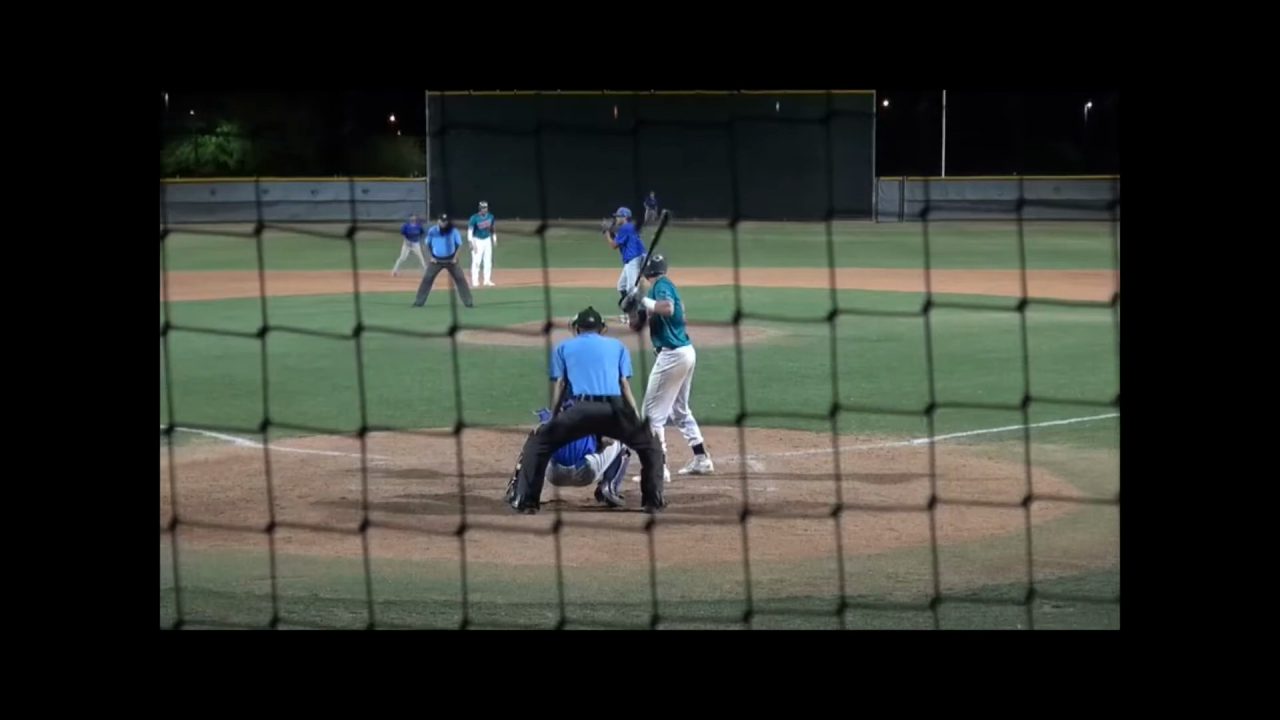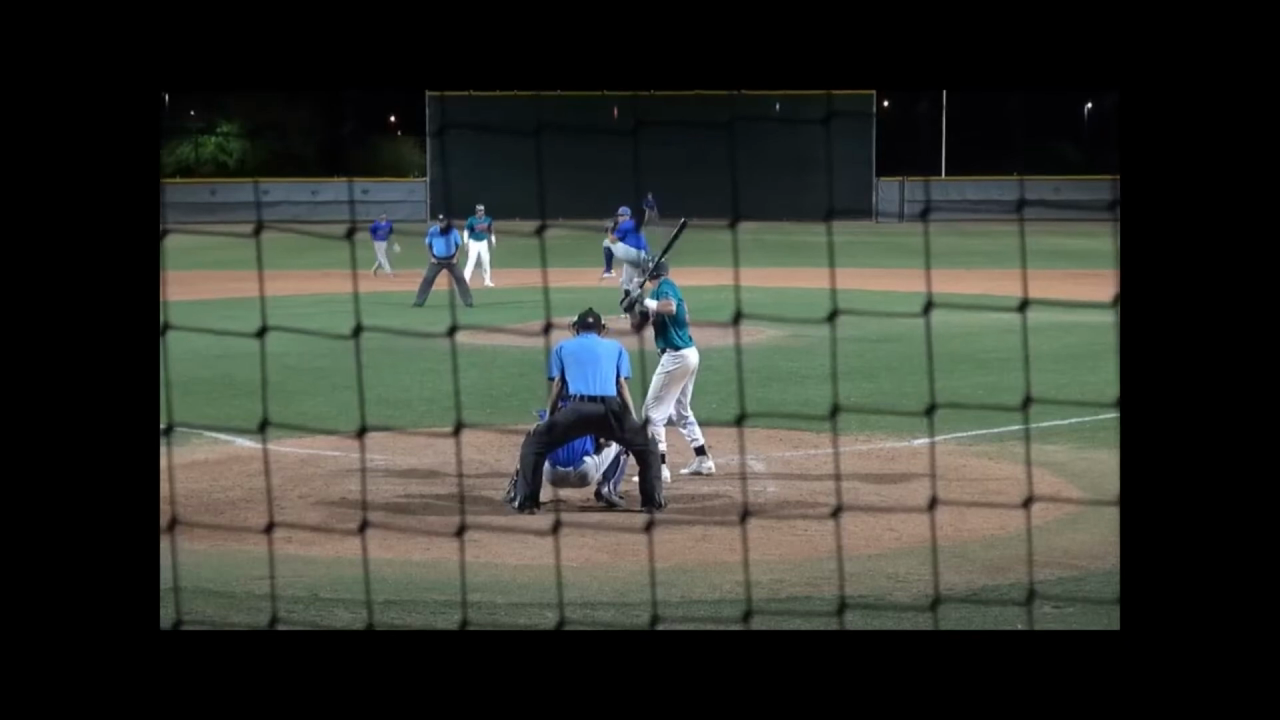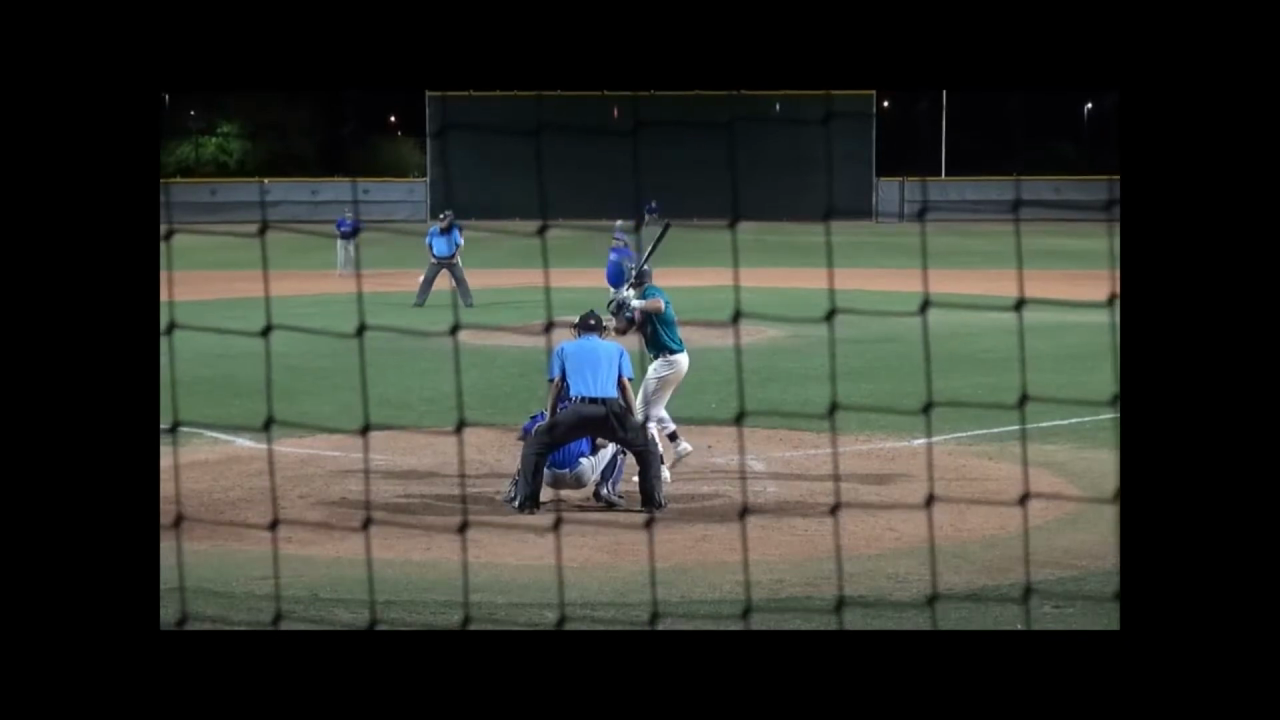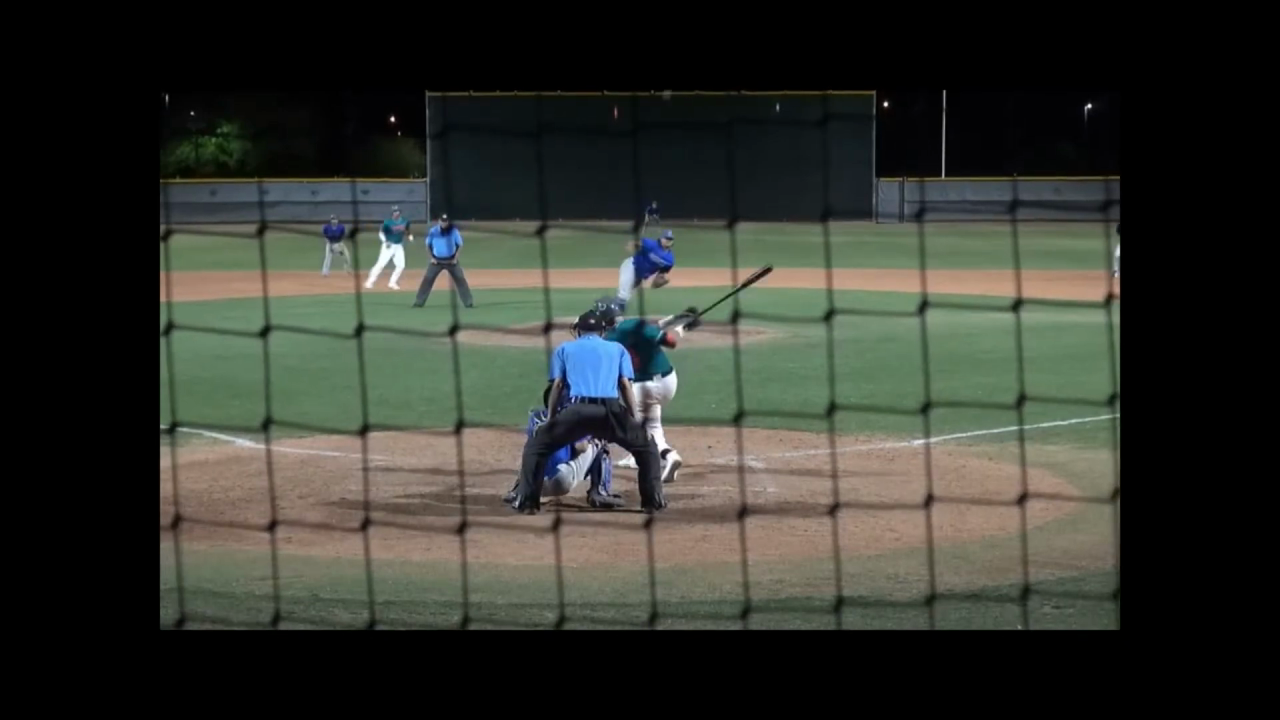
dt=0.7s
person 1, frame 1
left shoulder: (662, 285)
right shoulder: (657, 288)
left elbow: (668, 308)
right elbow: (636, 326)
left wrist: (643, 300)
right wrist: (633, 304)
left hip: (672, 355)
right hip: (684, 352)
left knee: (653, 411)
right knee: (679, 409)
left ankle: (659, 468)
right ankle: (701, 458)
person 1, frame 2
left shoulder: (665, 286)
right shoulder: (660, 289)
left elbow: (670, 308)
right elbow: (637, 326)
left wrist: (644, 300)
right wrist: (633, 305)
left hip: (676, 356)
right hip: (688, 354)
left knee: (653, 411)
right knee: (680, 410)
left ankle: (659, 468)
right ankle: (703, 460)
person 1, frame 3
left shoulder: (651, 291)
right shoulder: (638, 298)
left elbow: (659, 307)
right elbow: (621, 329)
left wrist: (631, 302)
right wrist: (618, 310)
left hip: (669, 361)
right hip: (671, 359)
left knee: (644, 414)
right knee: (652, 407)
left ankle: (659, 469)
right ankle: (679, 444)
person 1, frame 4
left shoulder: (607, 341)
right shoulder: (636, 325)
right elbow: (671, 341)
right wrist: (683, 324)
left hip: (643, 386)
right hip: (667, 380)
right knee: (651, 422)
left ankle: (667, 455)
right ankle: (637, 457)
person 2, frame 1
left shoulder: (564, 347)
right shoulder: (617, 345)
left elbow: (560, 385)
right elbow: (624, 384)
left wrist: (552, 418)
right wrist: (637, 418)
left hip: (580, 409)
right hip: (613, 409)
left knee: (537, 443)
right knee: (649, 445)
left ankle: (525, 501)
right ankle: (653, 500)
person 2, frame 2
left shoulder: (562, 347)
right shoulder: (616, 347)
left elbow: (557, 385)
right elbow: (622, 385)
left wrist: (548, 419)
right wrist: (635, 421)
left hip: (576, 409)
right hip: (609, 409)
left knee: (534, 444)
right knee: (646, 446)
left ankle: (525, 501)
right ankle: (653, 501)
person 2, frame 3
left shoulder: (564, 348)
right shoulder: (617, 348)
left elbow: (556, 384)
right elbow: (625, 385)
left wrist: (549, 420)
right wrist: (636, 421)
left hip: (577, 410)
right hip: (610, 411)
left knee: (535, 445)
right knee: (647, 446)
left ankle: (525, 501)
right ankle: (653, 501)
person 2, frame 4
left shoulder: (565, 348)
right shoulder: (617, 348)
left elbow: (557, 385)
right elbow: (625, 385)
left wrist: (550, 419)
right wrist: (633, 420)
left hip: (577, 410)
right hip: (611, 410)
left knee: (535, 447)
right knee: (646, 446)
left ankle: (526, 501)
right ankle: (653, 501)
